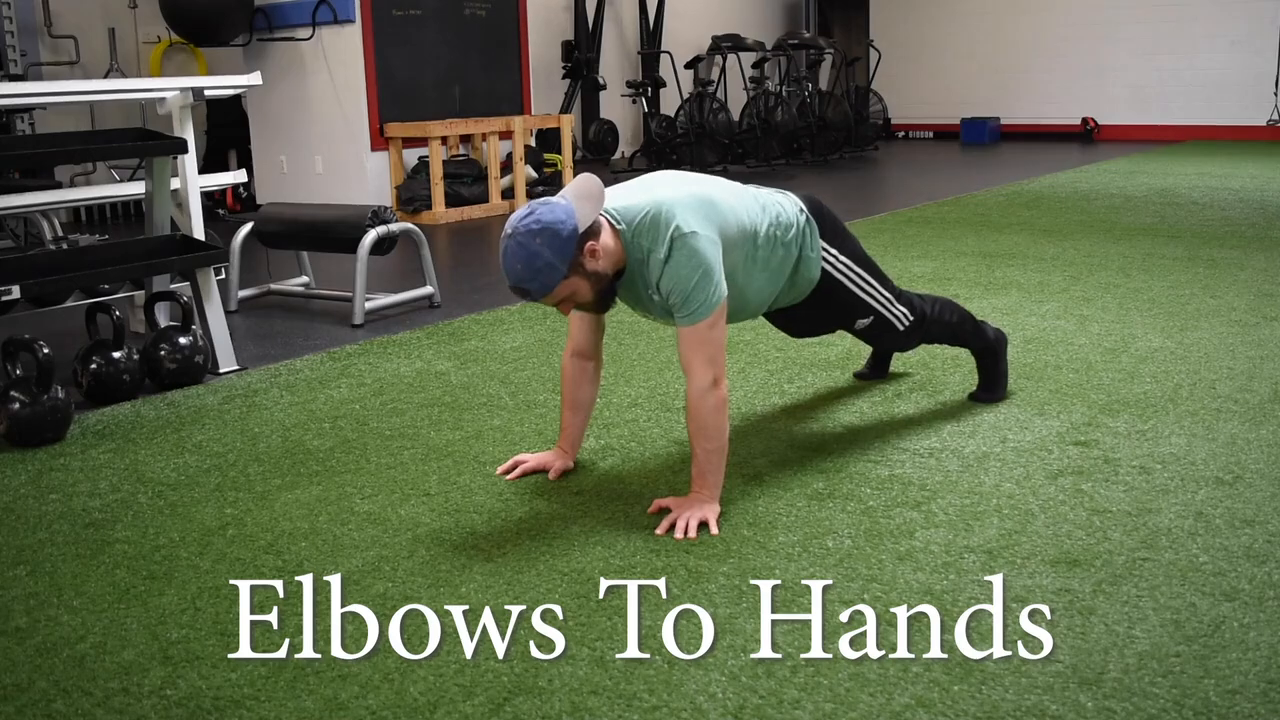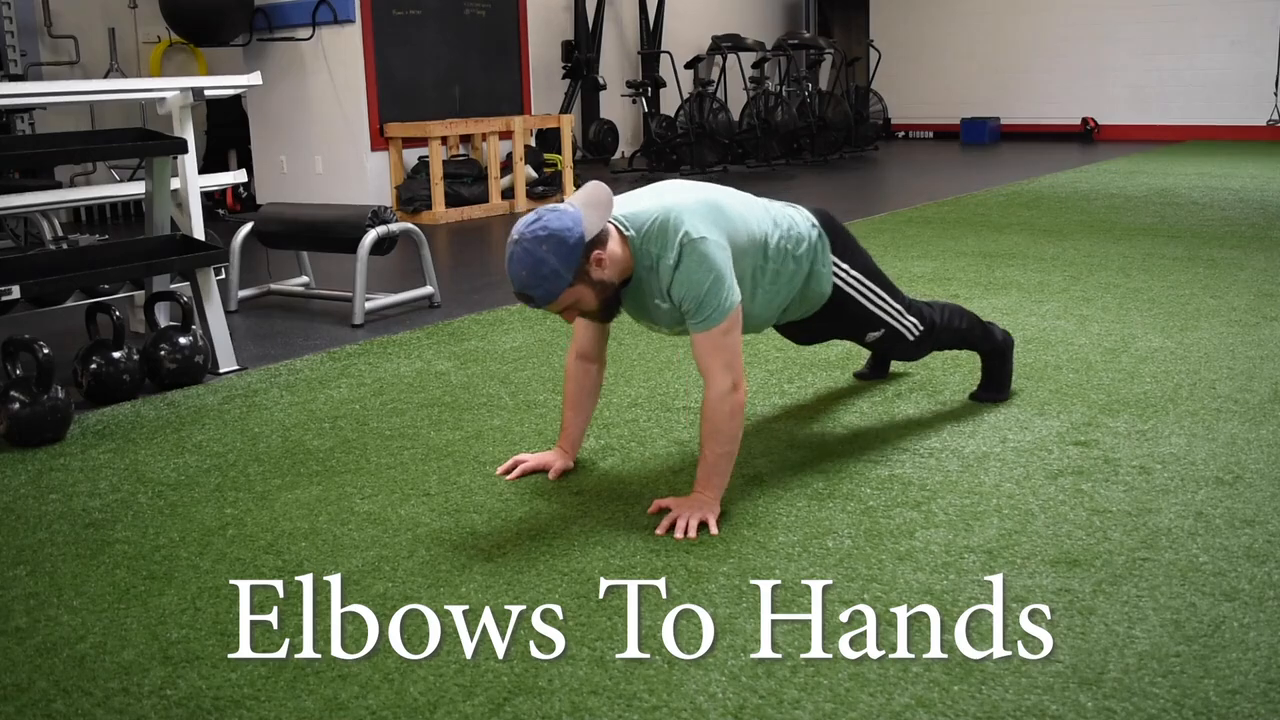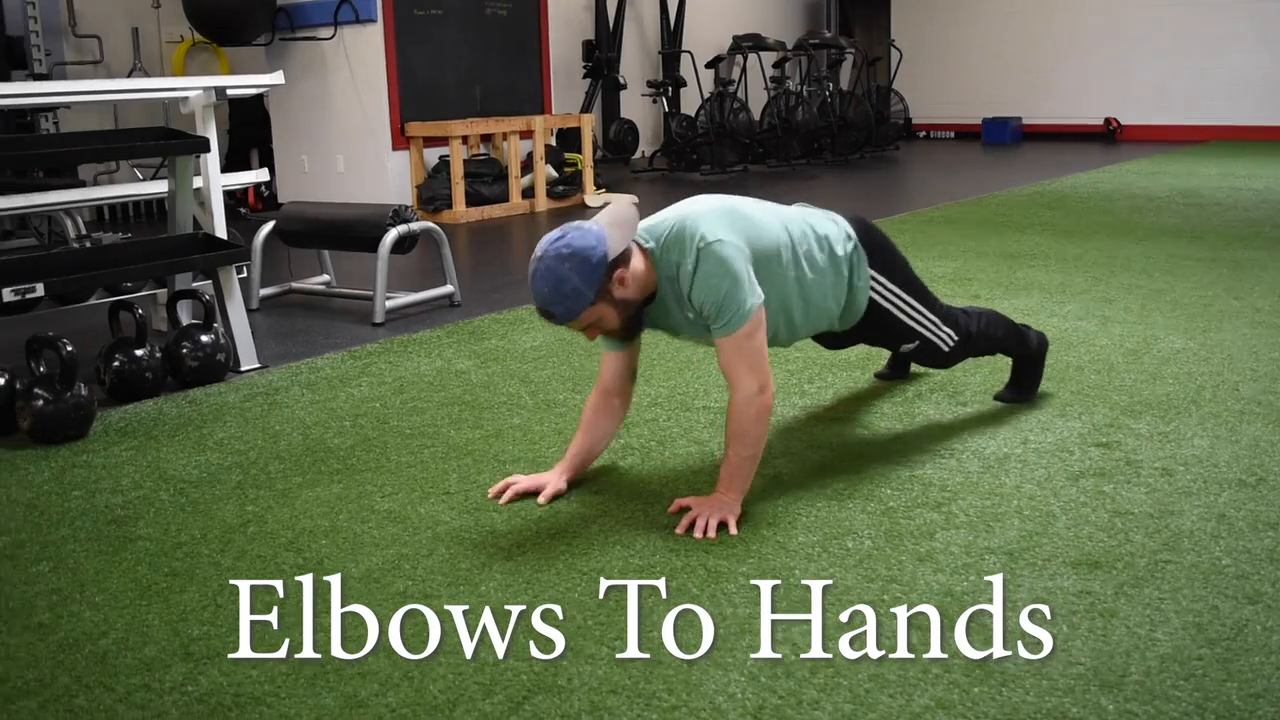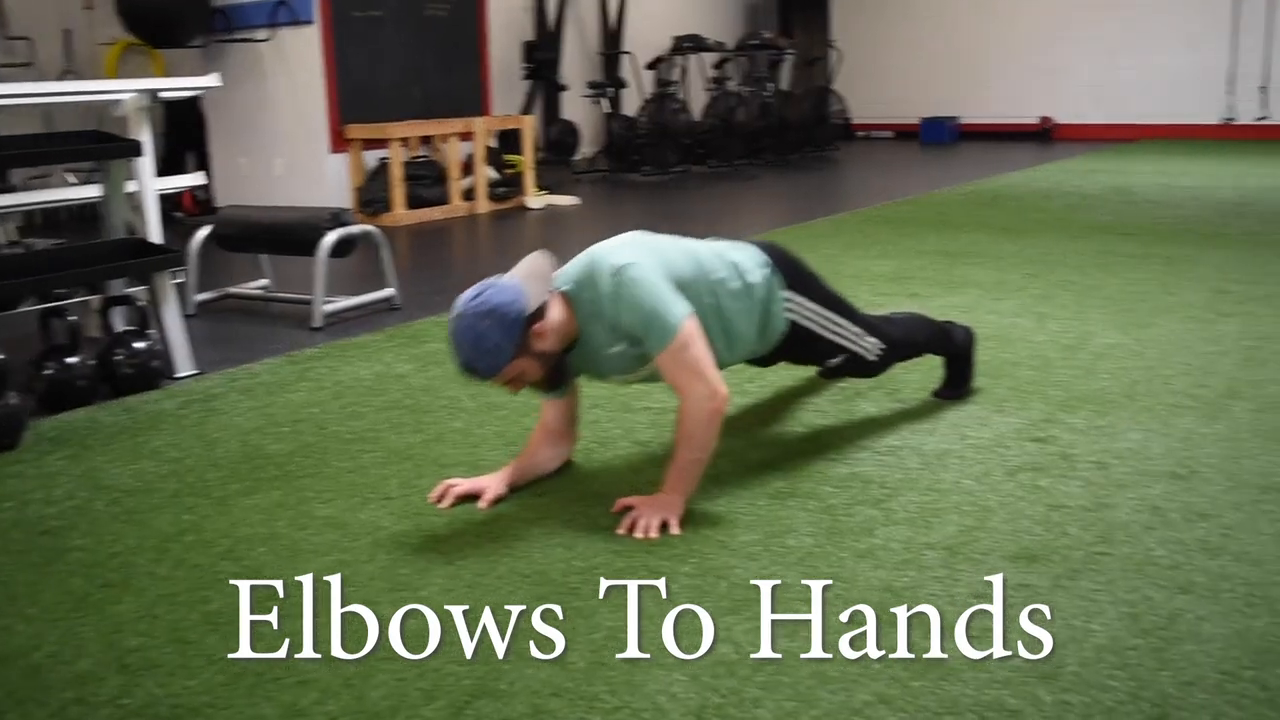
dt=0.3s
person 1, frame 1
left shoulder: (679, 241)
right shoulder: (578, 238)
left elbow: (707, 381)
right elbow: (582, 356)
left wrist: (706, 497)
right wrist: (565, 450)
left hip: (802, 244)
right hip: (760, 263)
left knee: (902, 321)
right knee: (819, 327)
left ankle: (985, 342)
right ankle: (882, 356)
person 1, frame 2
left shoulder: (687, 249)
right shoulder: (588, 247)
left elbow: (726, 386)
right elbow: (585, 360)
left wrist: (707, 497)
right wrist: (564, 450)
left hip: (814, 258)
right hip: (774, 284)
left knee: (912, 333)
right knee: (830, 335)
left ankle: (992, 343)
right ankle: (879, 354)
person 1, frame 3
left shoulder: (707, 255)
right shoulder: (617, 273)
left elbow: (754, 390)
right elbow: (612, 394)
left wrist: (728, 497)
right wrist: (563, 470)
left hip: (852, 266)
right hip: (812, 289)
left knee: (944, 342)
right knee: (854, 338)
left ankle: (1025, 346)
right ankle: (902, 351)
person 1, frame 4
left shoulder: (623, 286)
right shoulder: (546, 327)
left elbow: (708, 396)
right elbow: (558, 435)
left wrist: (670, 499)
right wrist: (506, 475)
left hip: (767, 291)
right hip: (737, 321)
left knee: (871, 350)
left ankle: (952, 341)
right ankle: (834, 341)
